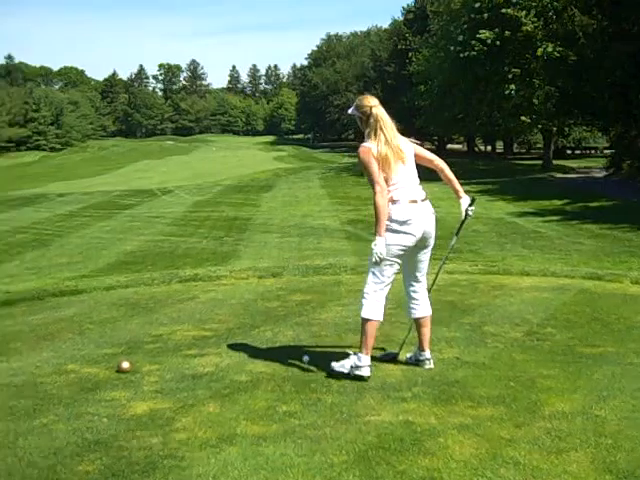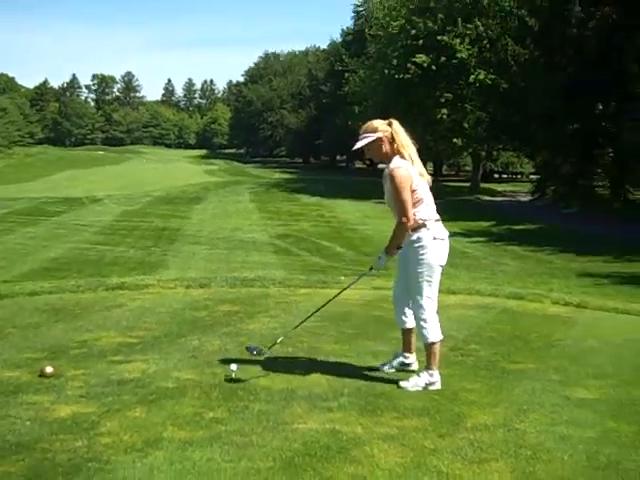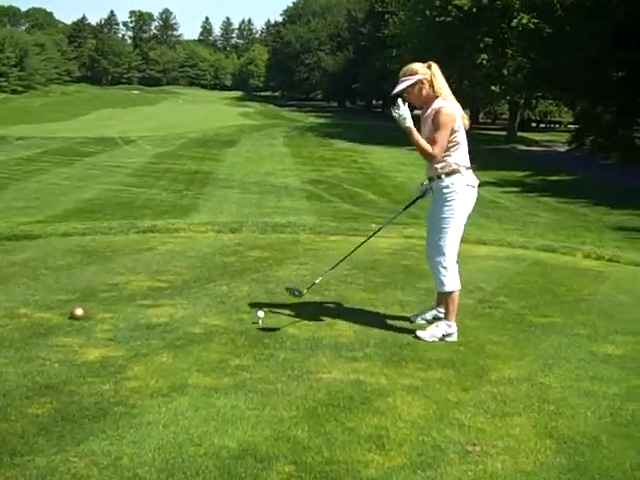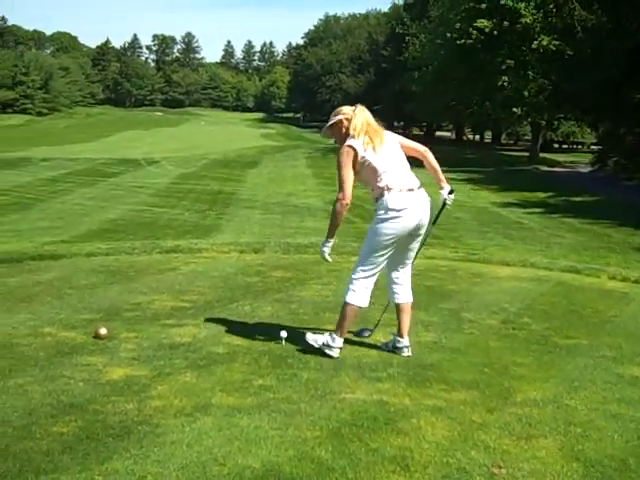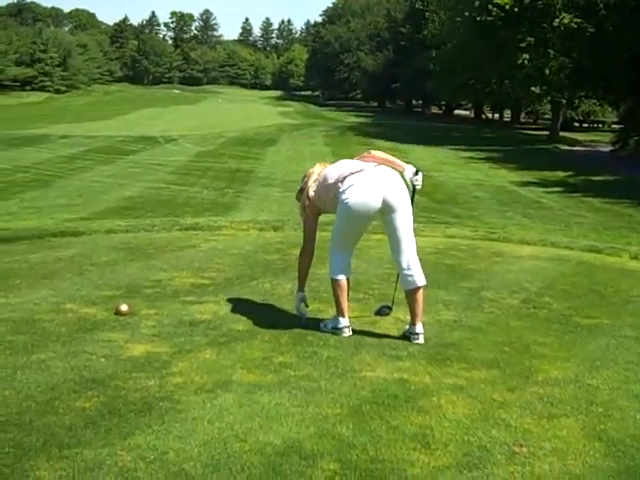
dt=1s
person 1, frame 1
left shoulder: (367, 149)
right shoulder: (401, 142)
left elbow: (381, 192)
right elbow: (440, 164)
left wrist: (379, 236)
right wrist: (462, 196)
left hip: (401, 220)
right hip: (425, 216)
left knee: (375, 289)
right knee: (417, 286)
left ankle: (362, 359)
right ankle: (423, 352)
person 1, frame 2
left shoulder: (397, 170)
right shoulder: (400, 165)
left elbow: (406, 220)
left wrist: (386, 254)
right wrist: (394, 248)
left hip: (427, 241)
right hip: (415, 241)
left knee: (423, 307)
right knee: (402, 299)
left ankle: (431, 374)
right ankle: (408, 356)
person 1, frame 3
left shoulder: (444, 110)
right shoulder: (429, 111)
left elbow: (433, 154)
left wrist: (407, 125)
right wrist: (429, 181)
left hip: (456, 188)
right hip: (442, 187)
left knee: (444, 256)
right knee: (434, 253)
left ankle: (449, 325)
right ankle: (441, 308)
person 1, frame 4
left shoulder: (349, 148)
right shoulder: (386, 135)
left elbow: (344, 198)
right elbow: (424, 151)
left wrist: (329, 239)
right wrist: (443, 184)
left hip: (395, 209)
right hip: (420, 203)
left knee: (363, 275)
right knee: (401, 273)
left ankle: (336, 339)
right ankle: (402, 340)
person 1, frame 5
left shoulder: (313, 196)
right shoulder: (345, 164)
left elbow: (307, 249)
right elbow: (371, 154)
left wrist: (300, 290)
right wrist: (406, 168)
left hip: (358, 193)
right hip: (391, 182)
left knee: (339, 253)
right knee: (407, 256)
left ankle: (342, 321)
right ankle: (416, 328)
